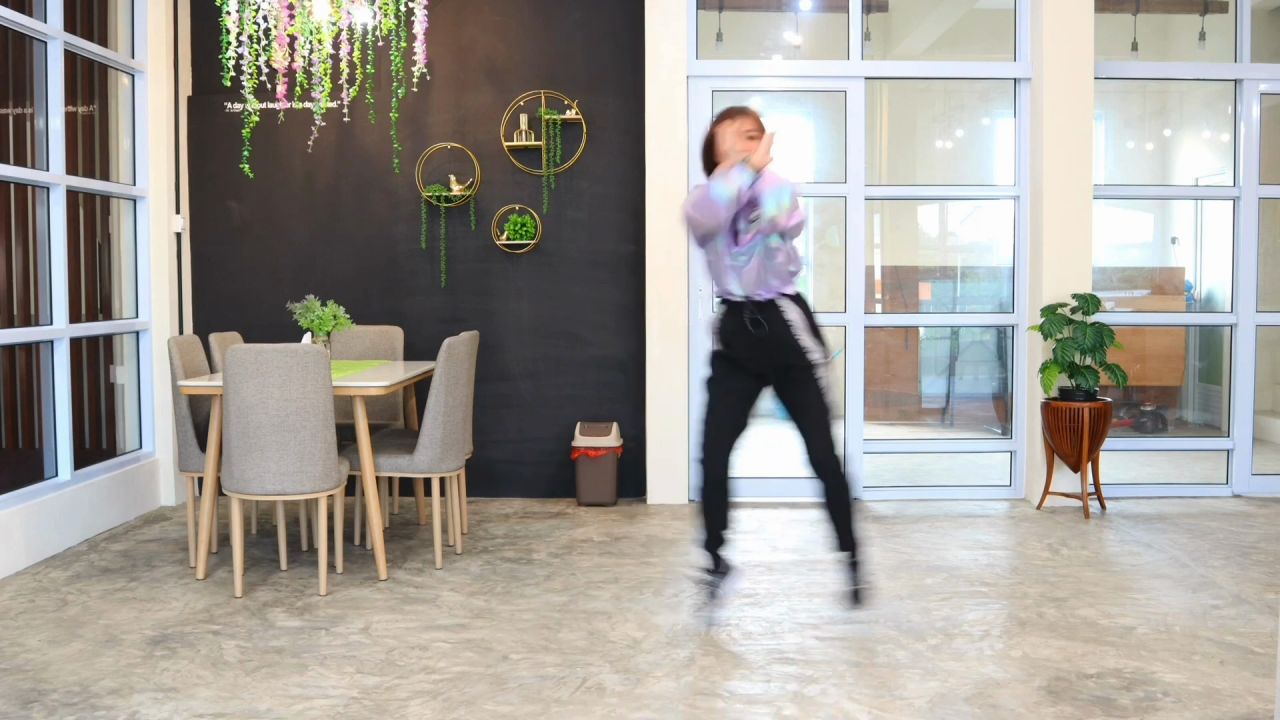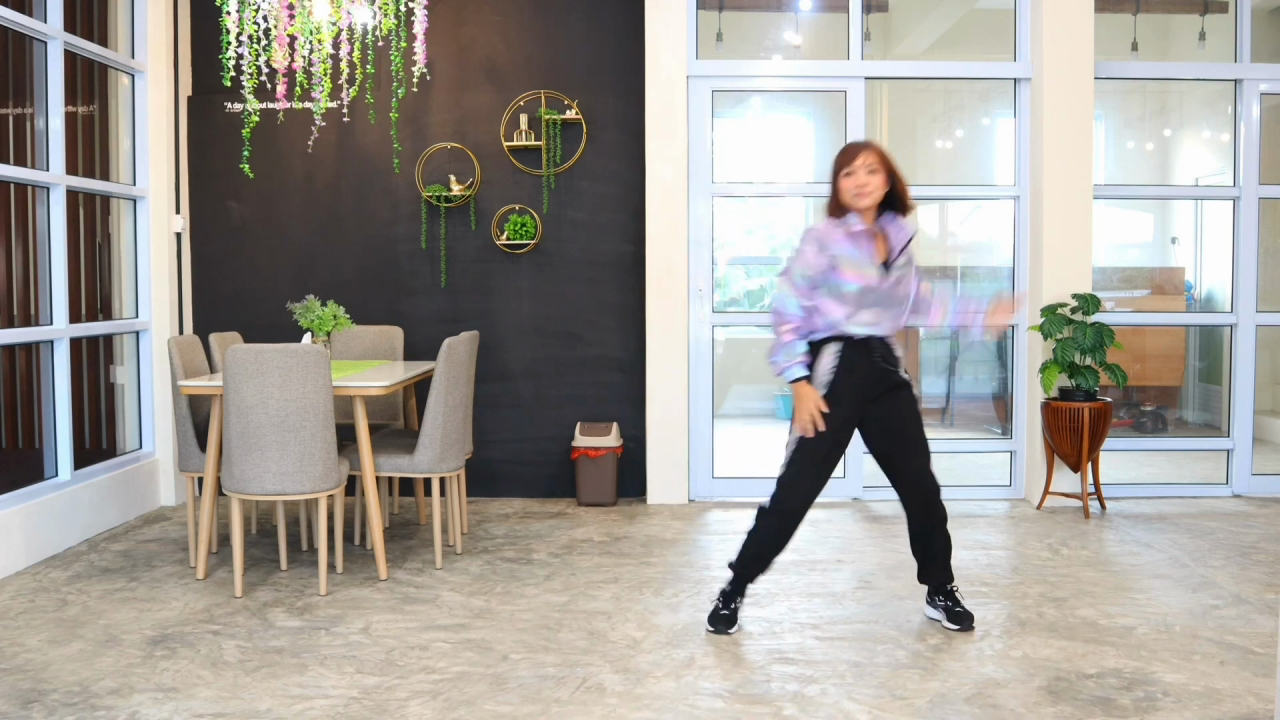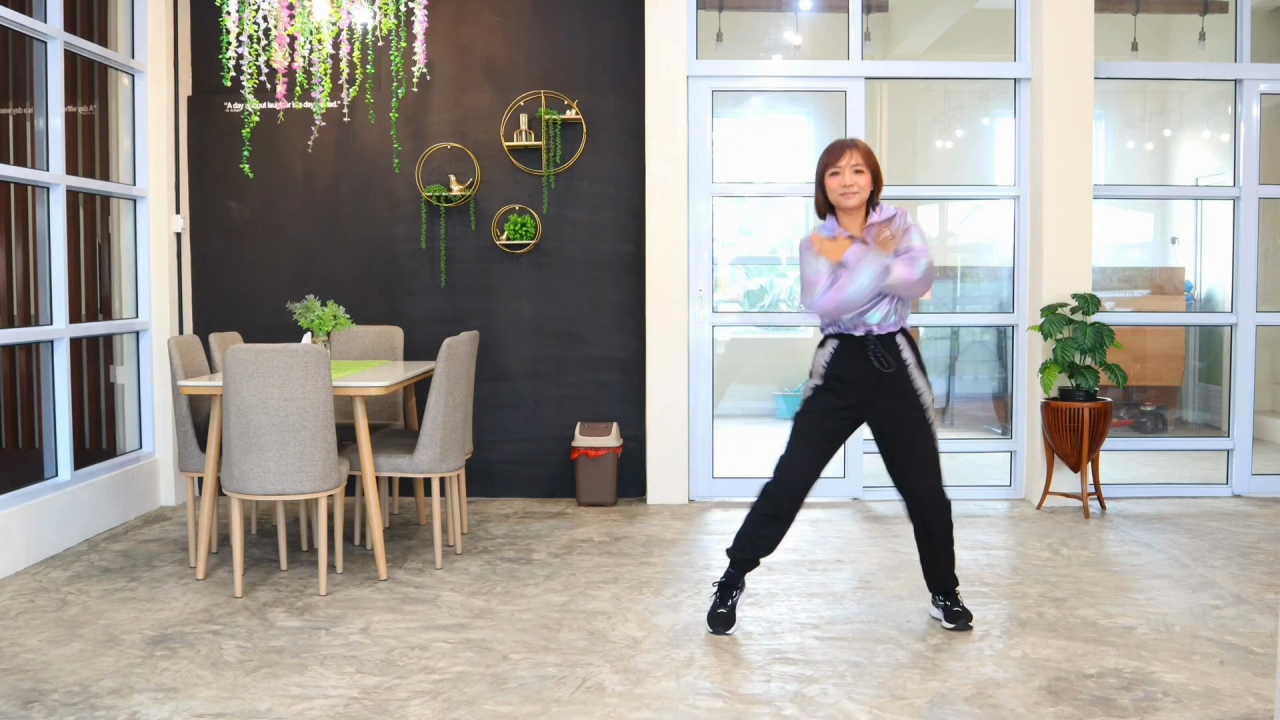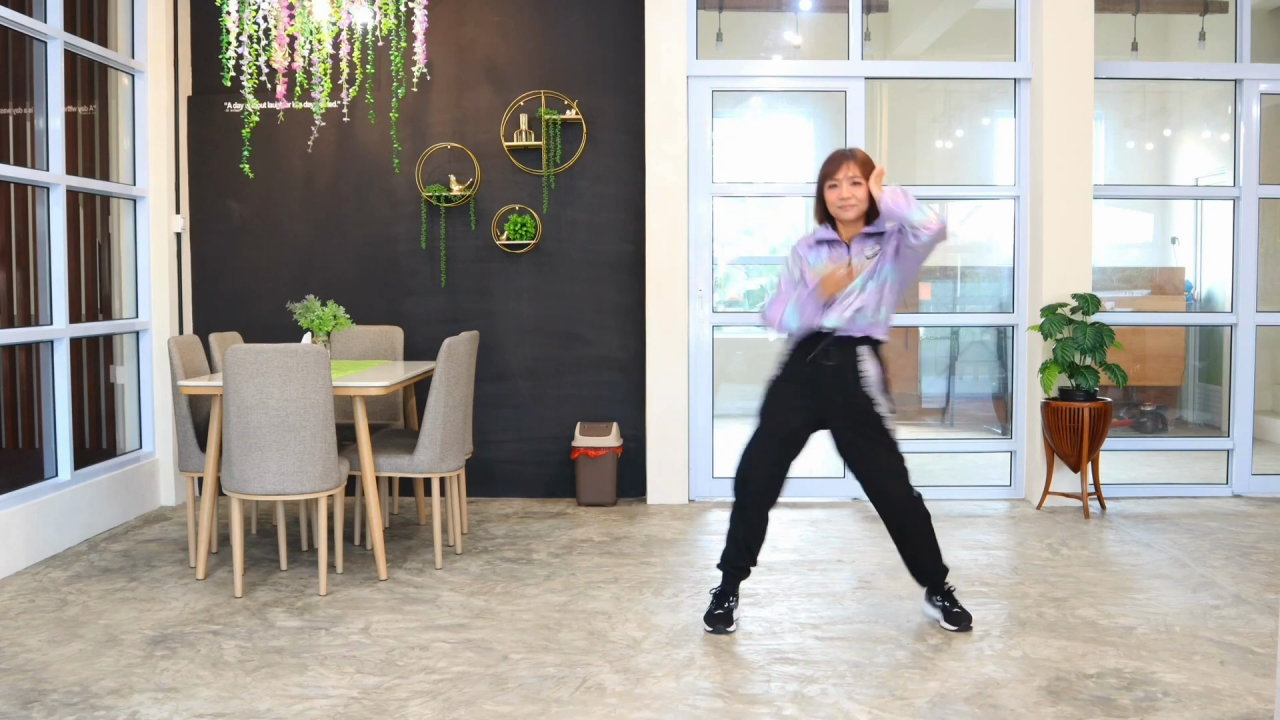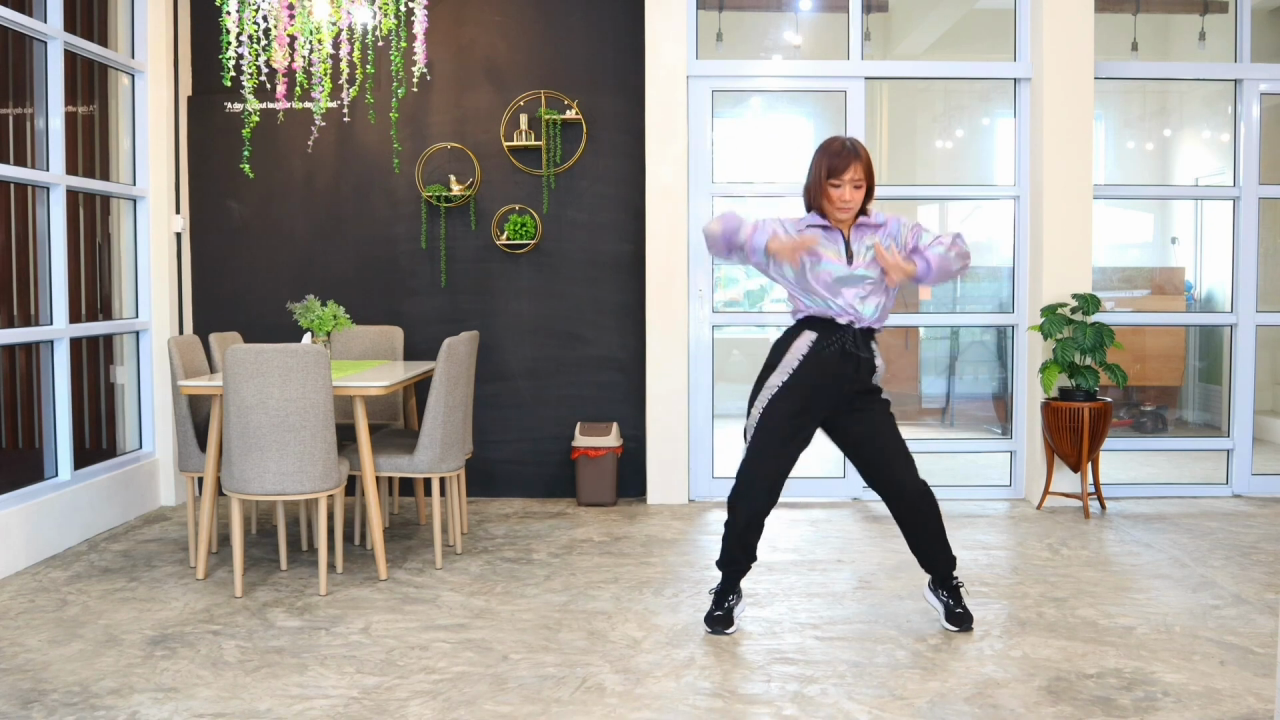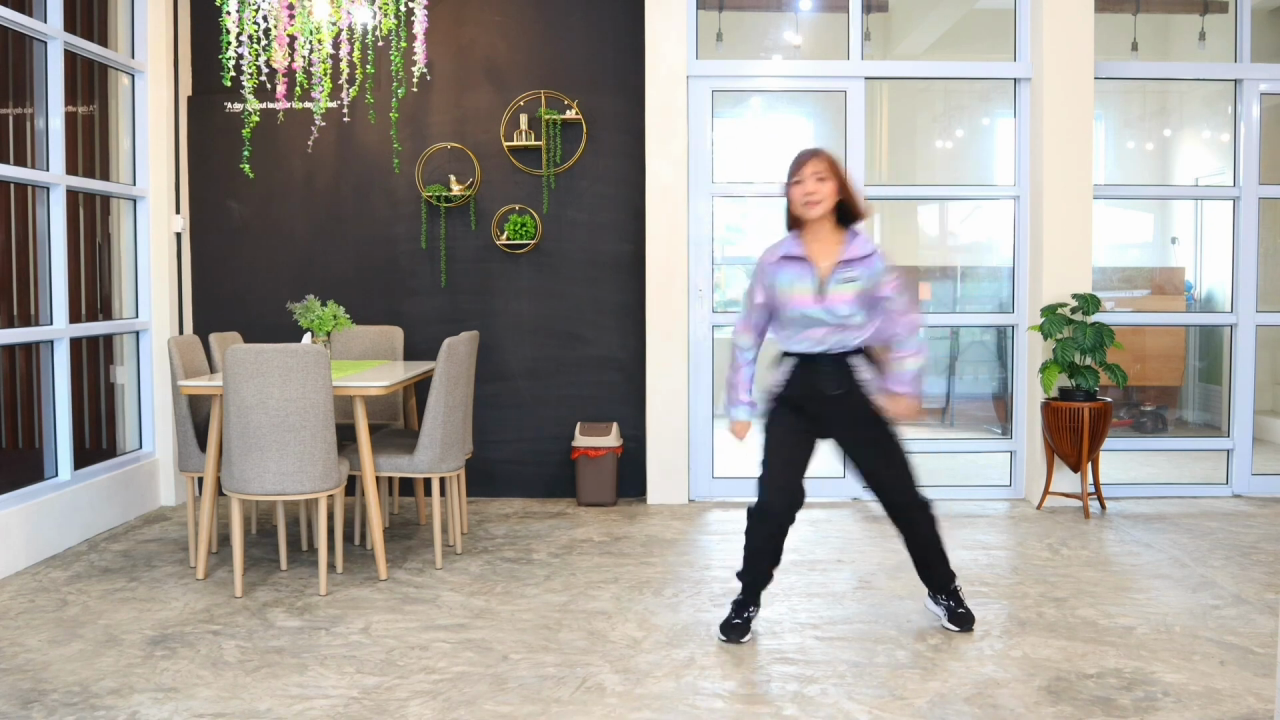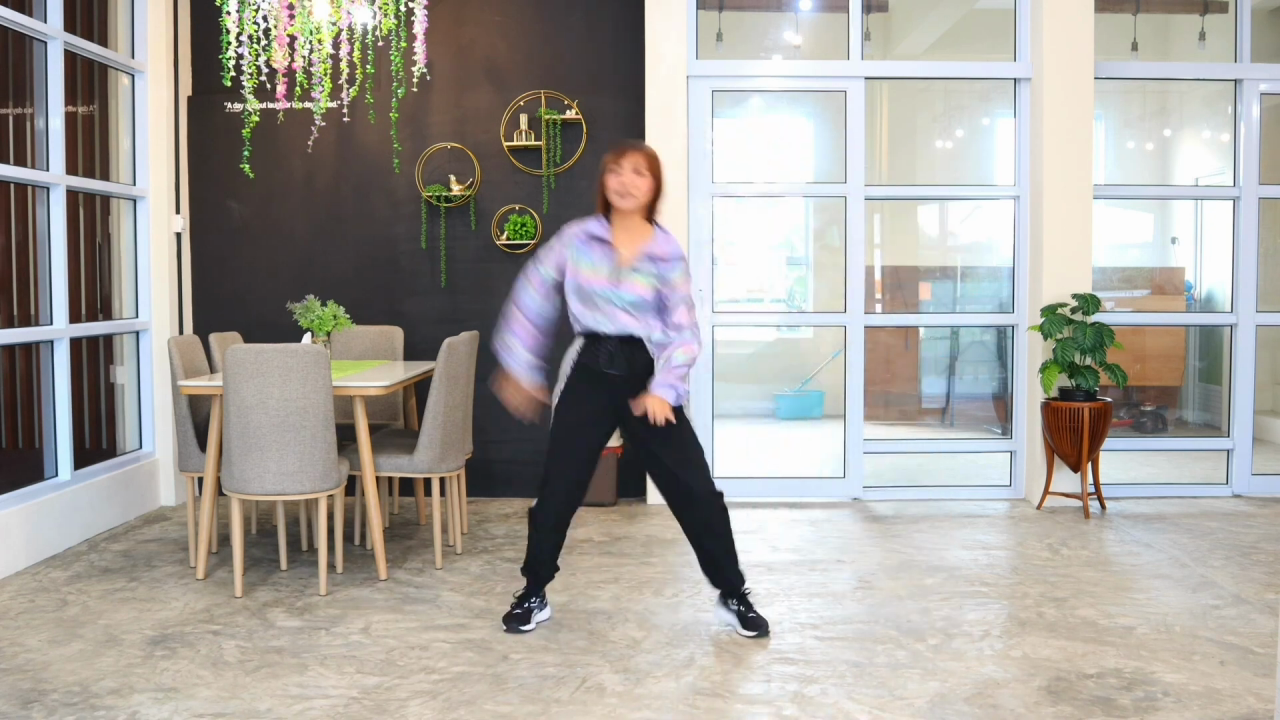
dt=0.7s
person 1, frame 1
left shoulder: (777, 187)
right shoulder: (707, 194)
left elbow: (788, 221)
right elbow: (705, 213)
left wrist: (761, 170)
right wrist: (744, 168)
left hip: (784, 329)
right hip: (734, 332)
left knee: (822, 449)
right knee: (712, 452)
left ankle: (850, 555)
right ankle: (715, 561)
person 1, frame 2
left shoulder: (898, 235)
right shoulder: (823, 238)
left elbow: (909, 305)
right elbow: (788, 310)
left wrist: (978, 314)
right wrist: (799, 381)
left hip: (884, 371)
right hip: (834, 370)
left knee: (920, 486)
right knee: (795, 491)
left ankle: (940, 591)
right ankle: (736, 587)
person 1, frame 3
left shoulder: (897, 222)
right shoulder: (817, 242)
left elbow: (914, 279)
right elbow: (827, 304)
left wrist: (854, 257)
right wrist: (874, 254)
left hip: (895, 363)
right hip: (840, 366)
left knee: (924, 486)
right knee: (790, 479)
left ankle: (943, 591)
right ankle: (733, 580)
person 1, frame 4
left shoulder: (894, 244)
right shoulder: (808, 249)
left elbow: (931, 229)
right elbow: (780, 318)
left wrist: (886, 196)
right wrist: (818, 293)
left hip: (858, 373)
right hip: (803, 367)
left knee: (892, 489)
right knee: (755, 477)
left ankle: (937, 589)
right ankle: (729, 587)
person 1, frame 5
left shoulder: (888, 232)
right shoulder: (794, 231)
left elbow: (956, 252)
right elbow: (719, 234)
left wrist: (916, 266)
right wrist: (769, 245)
left hip: (859, 371)
right hip: (805, 362)
left knee: (904, 484)
right knee: (756, 486)
left ankle: (946, 584)
right ankle: (728, 588)
person 1, frame 6
left shoulder: (868, 257)
right shoulder: (775, 261)
left elbow: (900, 324)
right elbow: (748, 333)
left wrist: (902, 387)
right wrist: (741, 404)
left hip: (851, 387)
right hip: (797, 393)
left knee: (903, 499)
right knee: (776, 502)
left ankle: (943, 589)
right ankle: (748, 598)
person 1, frame 7
left shoulder: (667, 254)
right shoulder: (577, 238)
left elbow: (684, 330)
right elbow: (534, 296)
left wrist: (666, 390)
right wrist: (519, 366)
left hip: (646, 374)
right hip: (588, 374)
left knee: (694, 492)
right knee: (557, 490)
left ankle: (732, 593)
right ankle: (533, 591)
